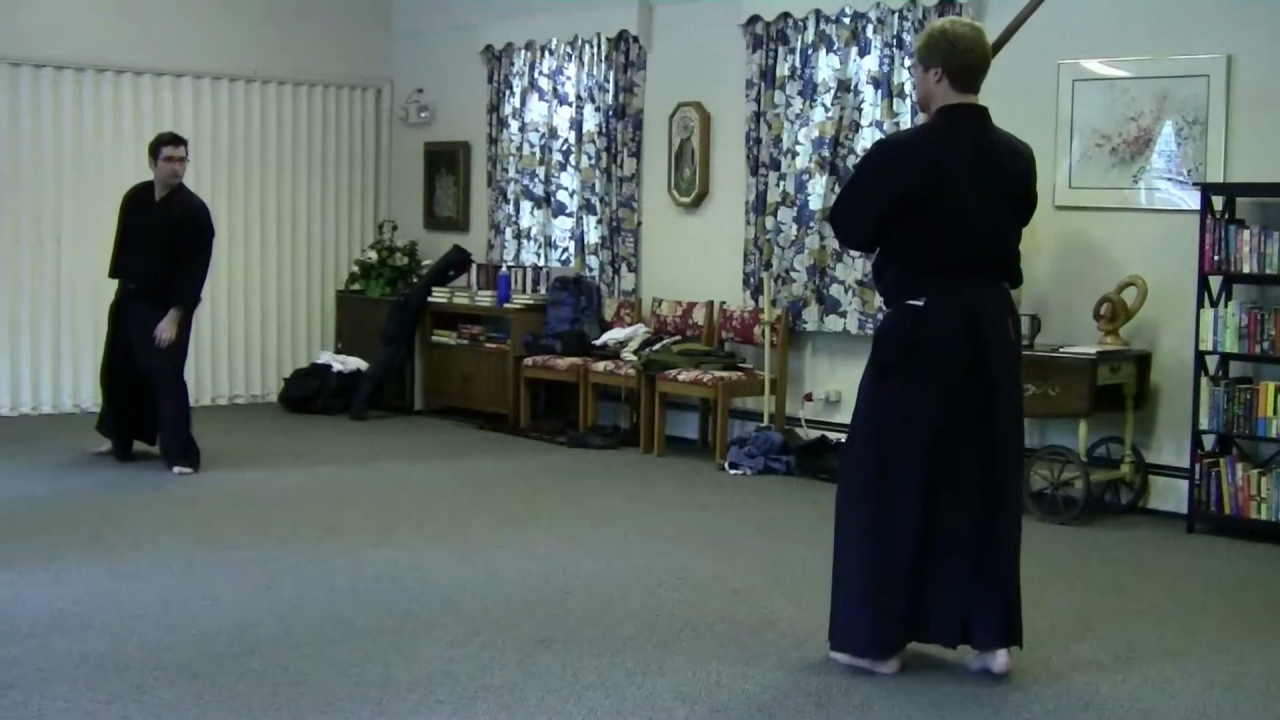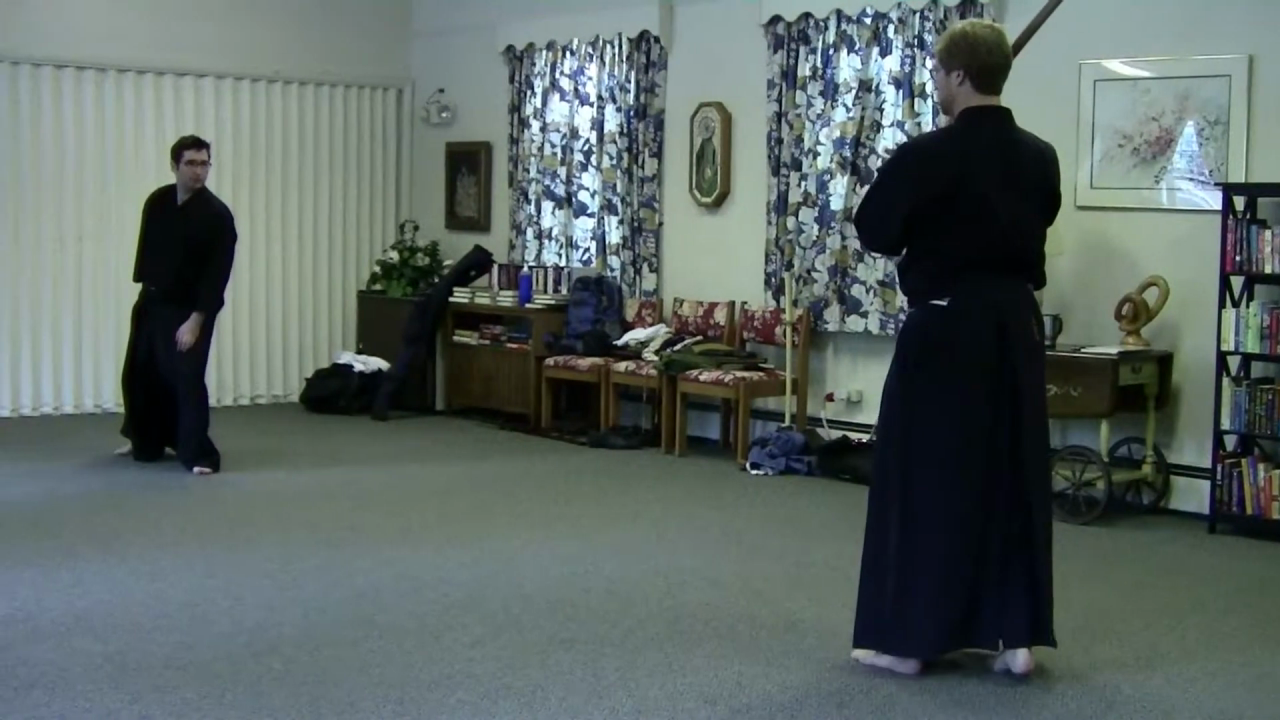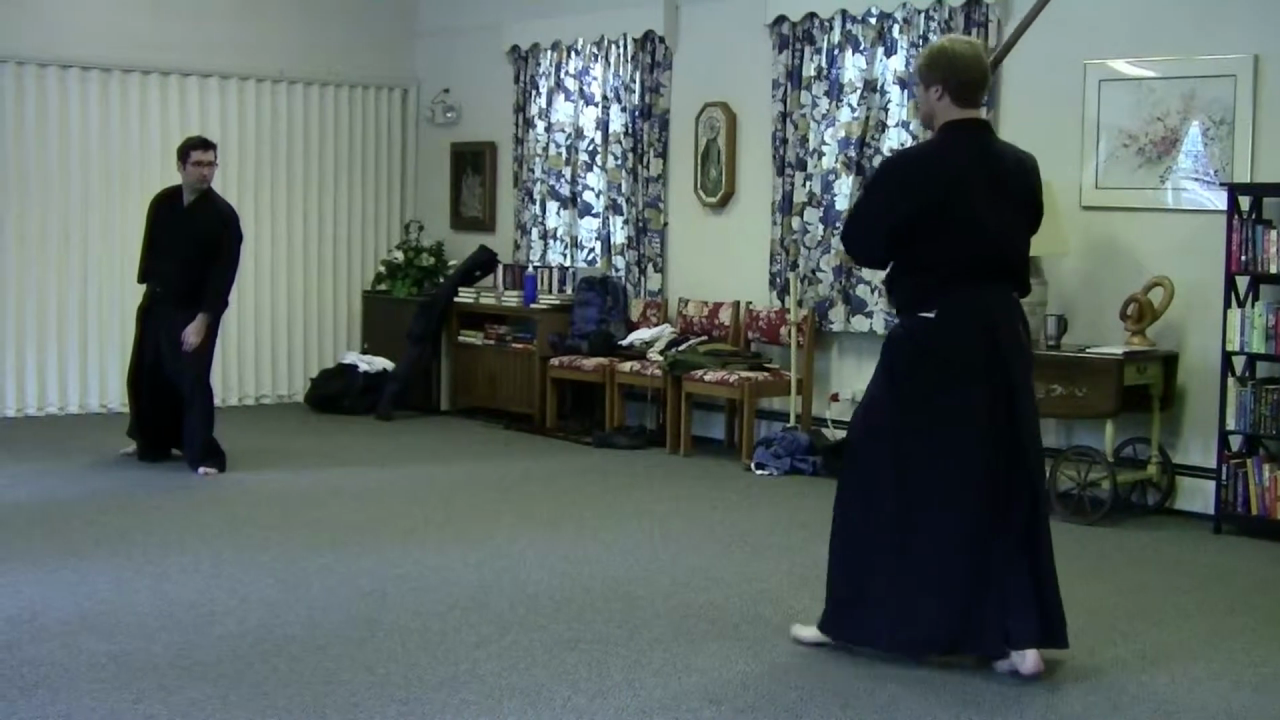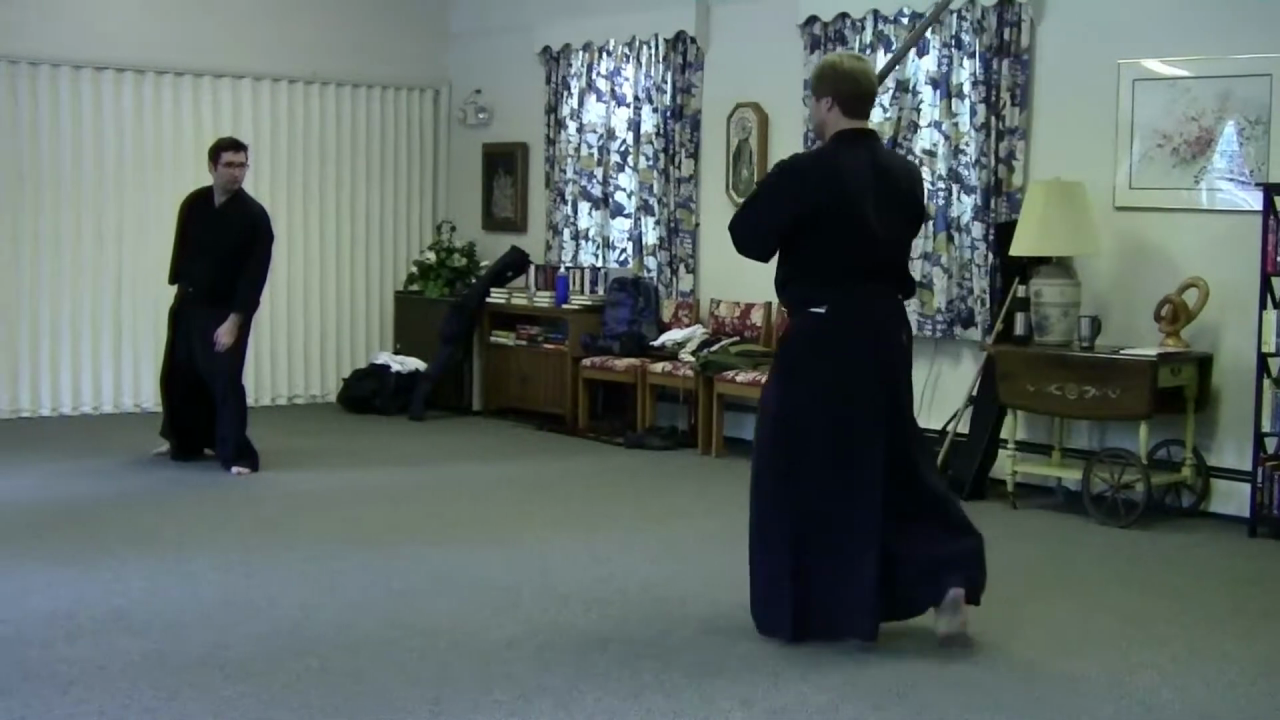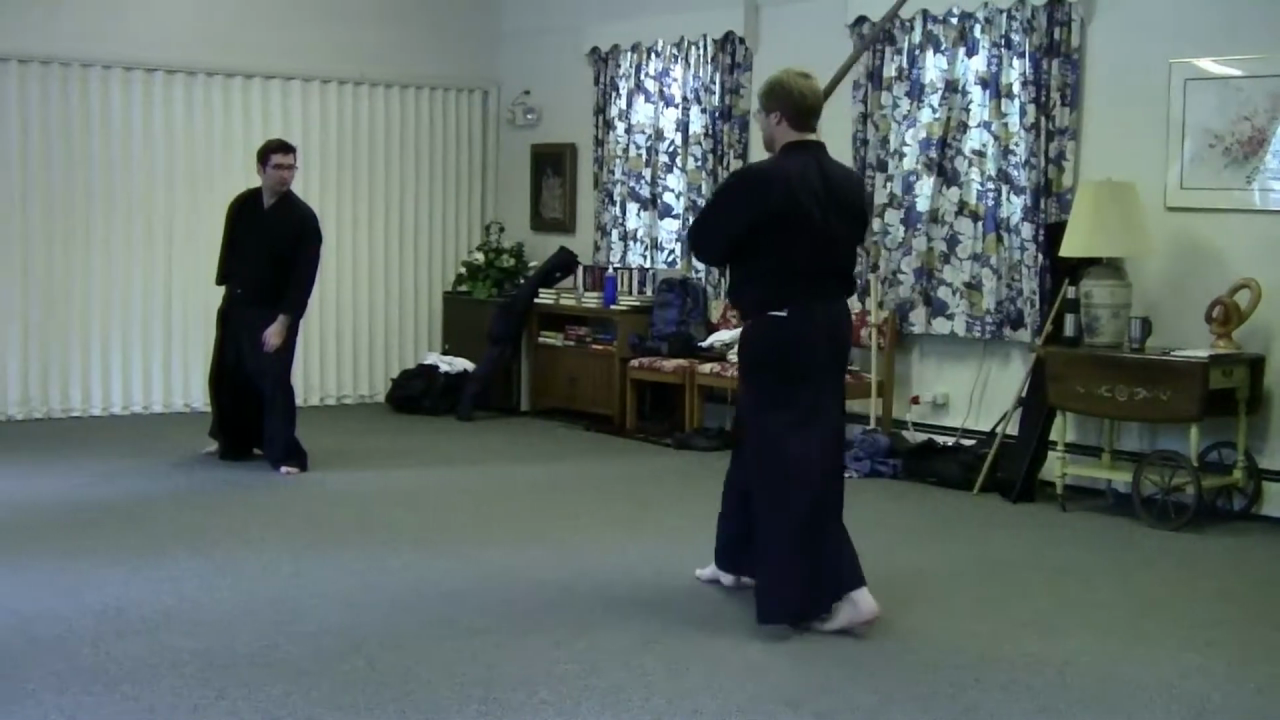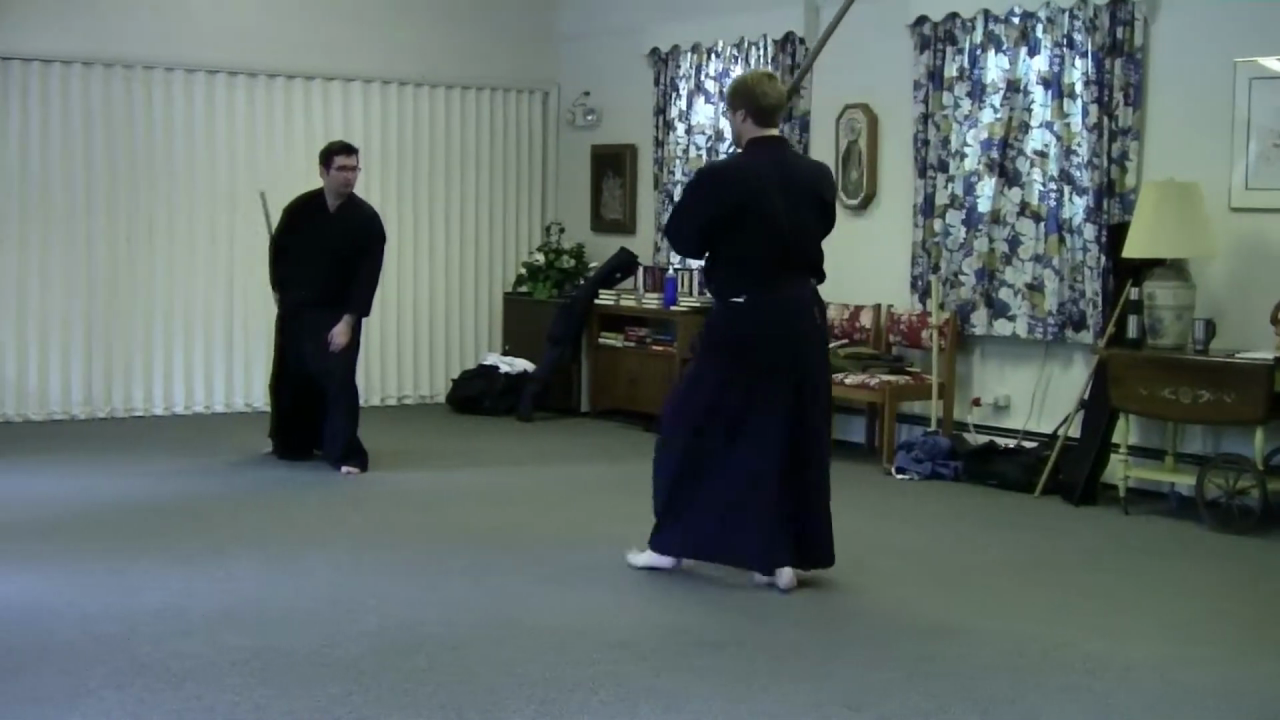
dt=0.5s
person 1, frame 1
left shoulder: (902, 153)
right shoulder: (1016, 157)
left elbow: (849, 227)
left hip: (921, 327)
right hip: (991, 326)
left knee: (888, 478)
right knee: (986, 480)
left ankle: (875, 637)
right ankle: (990, 636)
person 1, frame 2
left shoulder: (926, 156)
right shoulder: (1039, 157)
left elbow: (875, 231)
left hip: (945, 327)
right hip: (1015, 326)
left knee: (920, 477)
right knee: (1014, 477)
left ankle: (903, 636)
right ankle: (1016, 635)
person 1, frame 3
left shoulder: (911, 169)
right shoulder: (1022, 168)
left elbow: (861, 244)
left hip: (933, 337)
right hip: (1002, 334)
left knee: (883, 470)
right knee: (1010, 480)
left ankle: (855, 619)
right ankle: (1022, 636)
person 1, frame 4
left shoulder: (803, 173)
right shoulder: (904, 174)
left elbow: (749, 238)
left hip: (823, 334)
right hip: (886, 328)
left knee: (797, 465)
right knee: (894, 458)
left ankle: (804, 605)
right ankle: (947, 576)
person 1, frame 5
left shoulder: (758, 181)
right shoulder: (849, 184)
left elbow: (705, 245)
left hip: (780, 330)
right hip: (830, 325)
left knee: (789, 456)
right knee: (764, 440)
left ankle: (842, 590)
right ankle: (740, 560)
person 1, frame 6
left shoulder: (720, 178)
right shoulder: (817, 176)
left elbow: (682, 238)
left hip: (744, 316)
right hip: (802, 313)
left knee: (693, 423)
right knee: (798, 434)
left ankle: (670, 543)
right ankle: (789, 556)
person 2, frame 1
left shoulder: (194, 210)
right shoulder: (134, 198)
left elbow: (195, 269)
right elbow: (123, 245)
left wrist: (174, 317)
right wrist: (126, 284)
left hip: (167, 306)
right hip: (129, 299)
left knee: (167, 375)
right knee: (118, 370)
left ankle: (181, 454)
right ankle: (120, 437)
person 2, frame 2
left shoulder: (217, 214)
right shoulder: (157, 202)
left elbow: (217, 274)
right elbow: (146, 250)
left wrist: (196, 320)
right wrist: (147, 288)
left hip: (189, 309)
right hip: (152, 303)
left knee: (187, 377)
right knee: (140, 375)
left ankle: (198, 454)
right ankle: (145, 441)
person 2, frame 3
left shoulder: (222, 215)
right shoulder: (162, 202)
left elbow: (223, 274)
right elbow: (150, 251)
left wrist: (202, 320)
right wrist: (149, 289)
left hip: (195, 310)
right hip: (157, 304)
left knee: (192, 379)
right knee: (146, 375)
left ankle: (204, 455)
right ankle: (151, 442)
person 2, frame 4
left shoulder: (254, 216)
right shoulder: (193, 204)
left elbow: (254, 275)
right elbow: (182, 252)
left wrist: (235, 321)
right wrist: (182, 290)
left hip: (226, 311)
right hip: (188, 305)
left knee: (225, 379)
right knee: (179, 376)
left ankle: (237, 454)
right ankle: (184, 442)
person 2, frame 5
left shoulder: (302, 217)
right shoulder: (241, 205)
left elbow: (303, 277)
right elbow: (229, 253)
left wrist: (283, 322)
right wrist: (230, 291)
left hip: (274, 312)
right hip: (236, 307)
left knee: (274, 379)
right knee: (227, 377)
left ankle: (285, 454)
right ankle: (233, 442)
person 2, frame 6
left shoulder: (366, 218)
right shoulder: (300, 208)
left elbow: (367, 275)
right elbow: (279, 252)
left wrist: (347, 321)
right wrist: (281, 293)
left hip: (338, 313)
right hip: (296, 309)
left knee: (337, 379)
right knee: (288, 377)
left ankle: (346, 453)
right ankle: (292, 443)
